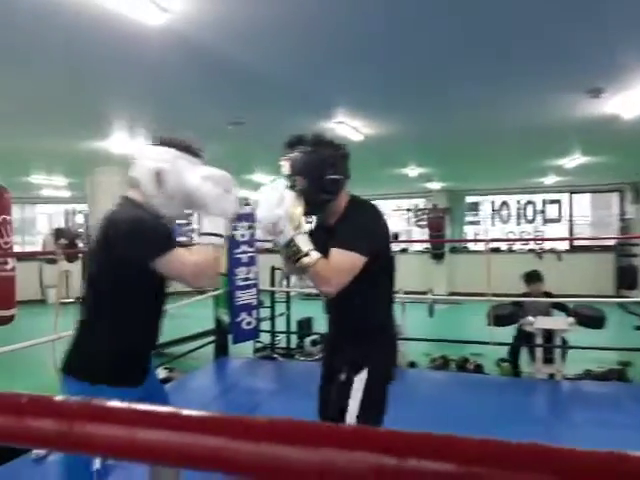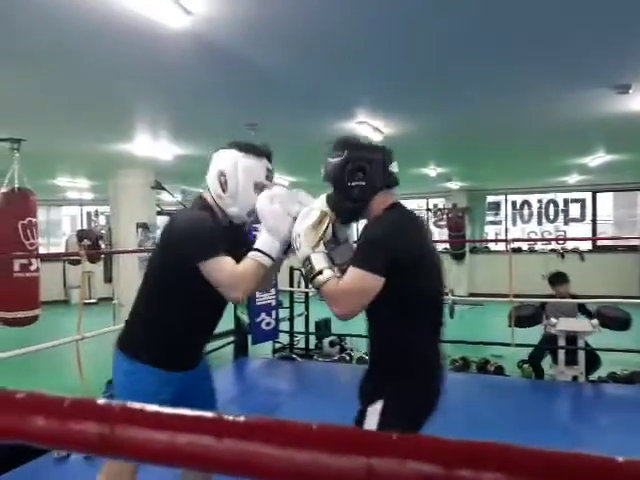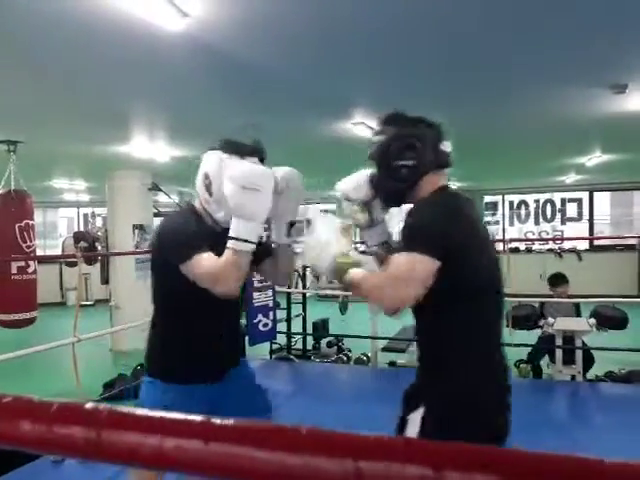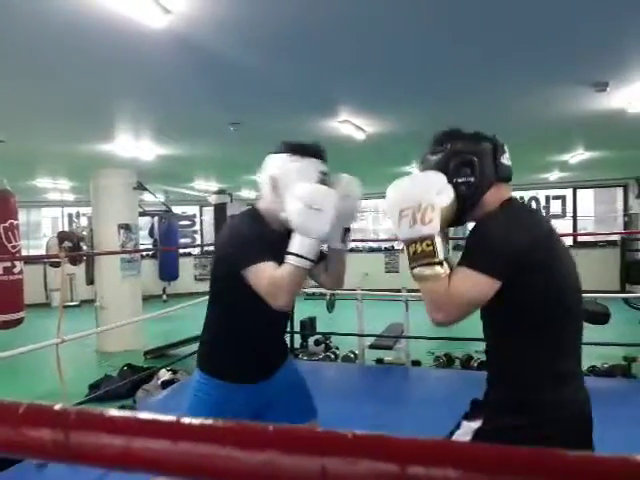
dt=0.3s
person 1, frame 1
left shoulder: (147, 222)
right shoulder: (131, 225)
left elbow: (193, 270)
right elbow: (201, 276)
left wrist: (214, 215)
right wrist: (216, 216)
left hip: (134, 372)
right hip: (97, 381)
person 1, frame 2
left shoulder: (231, 227)
right shoulder: (194, 224)
left elbow: (258, 279)
right elbow: (237, 288)
left wrist: (278, 232)
right wrist: (273, 233)
left hip: (188, 360)
right hip: (145, 361)
person 1, frame 3
left shoulder: (232, 229)
right shoulder: (176, 231)
left elbow: (281, 275)
right elbow: (224, 283)
left wrist: (283, 222)
right wrist: (248, 220)
left hip: (226, 367)
right hip: (173, 376)
person 1, frame 4
left shoulder: (292, 232)
right shoulder: (241, 232)
left elbow: (331, 281)
right elbow: (280, 296)
left wrist: (339, 227)
right wrist: (308, 235)
left hip: (274, 367)
right hip: (225, 376)
person 2, frame 1
left shoulder: (363, 218)
right shoulder: (327, 221)
left elbow: (329, 281)
right elbow: (306, 268)
left wrist: (289, 234)
right wrist: (285, 231)
left hip: (367, 349)
right hip: (343, 343)
person 2, frame 2
left shoulder: (387, 230)
right shoulder: (398, 224)
left elbow: (344, 304)
right elbow: (357, 281)
left wrist: (310, 252)
right wrist: (331, 242)
left hip: (402, 376)
right hip: (406, 368)
person 2, frame 3
left shoulder: (433, 214)
right shoulder: (457, 209)
left elbow: (391, 297)
right elbow: (403, 275)
left wrist: (339, 261)
right wrist: (373, 227)
left hip: (451, 387)
person 2, frame 4
left shoulder: (498, 228)
right shoulder: (527, 221)
left elbow: (443, 309)
right elbow: (464, 287)
left wrist: (421, 236)
right wrist: (434, 236)
left hip: (522, 412)
